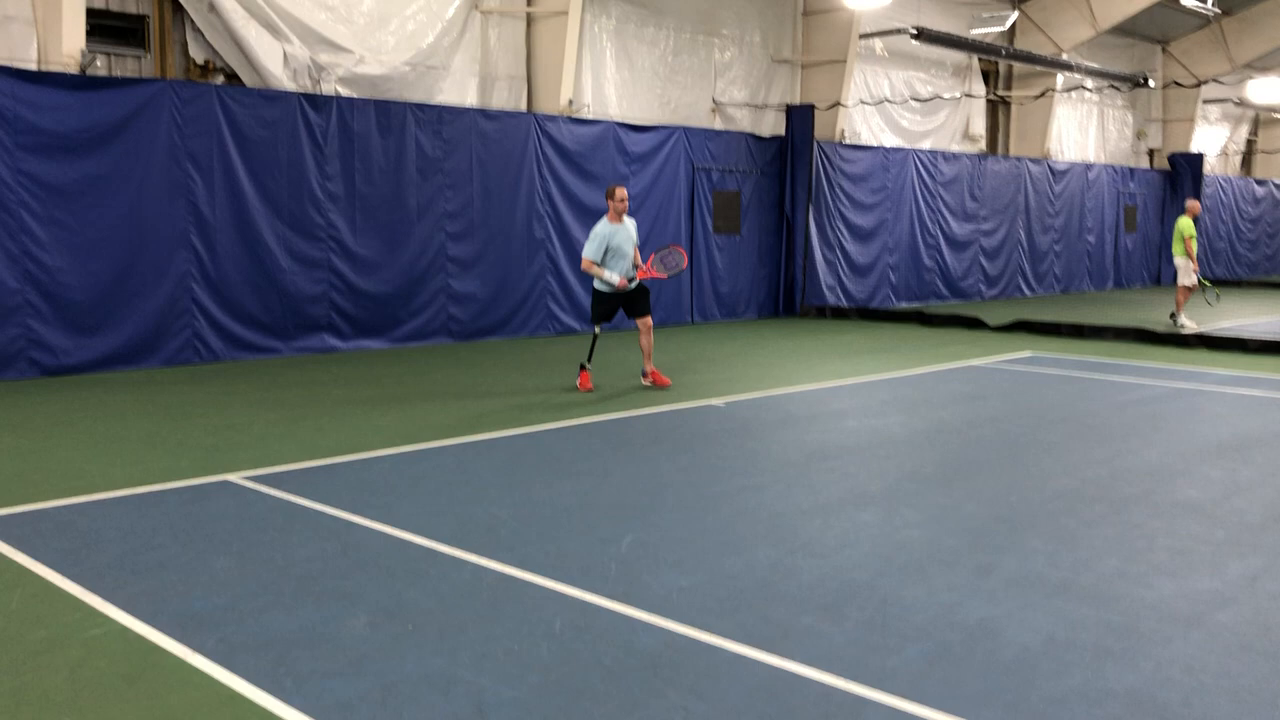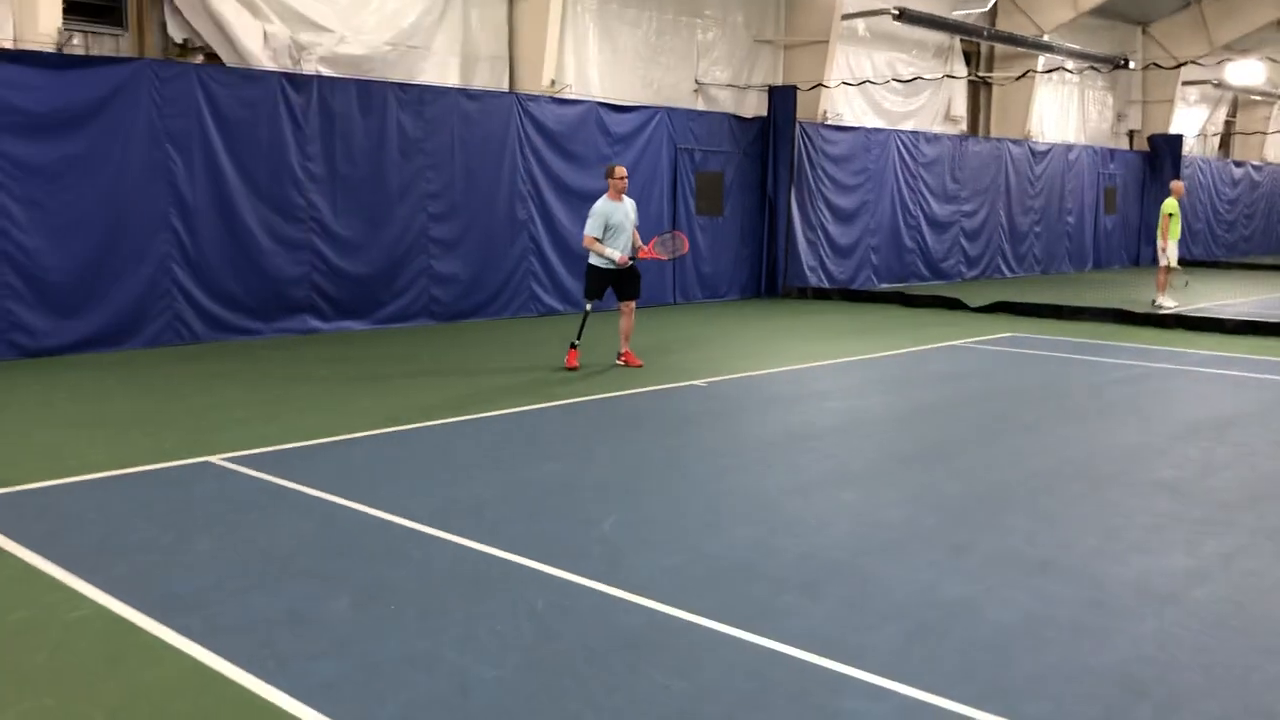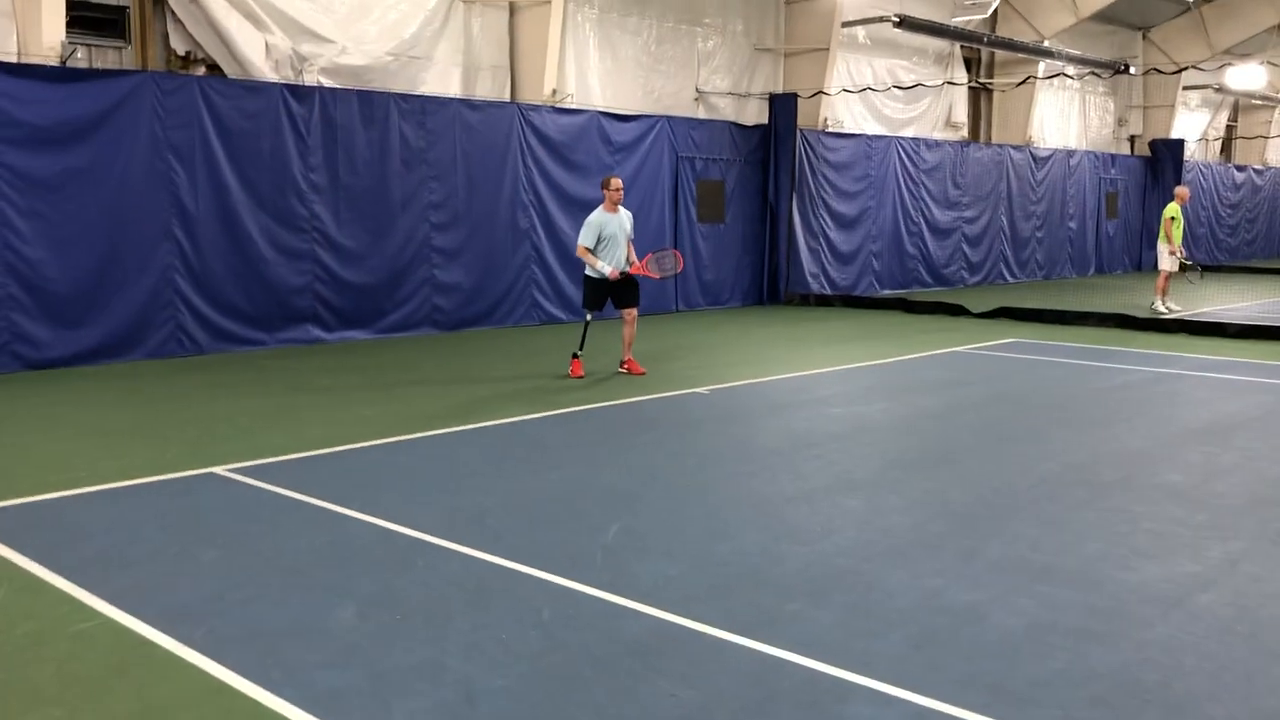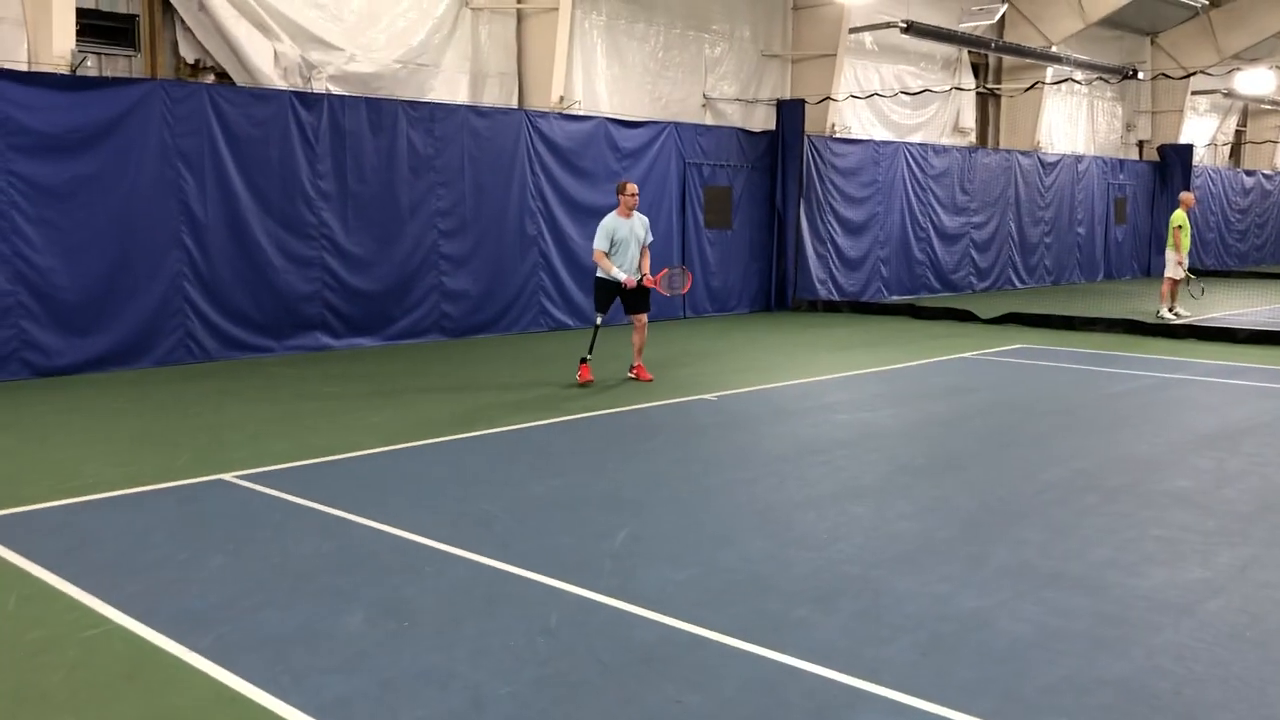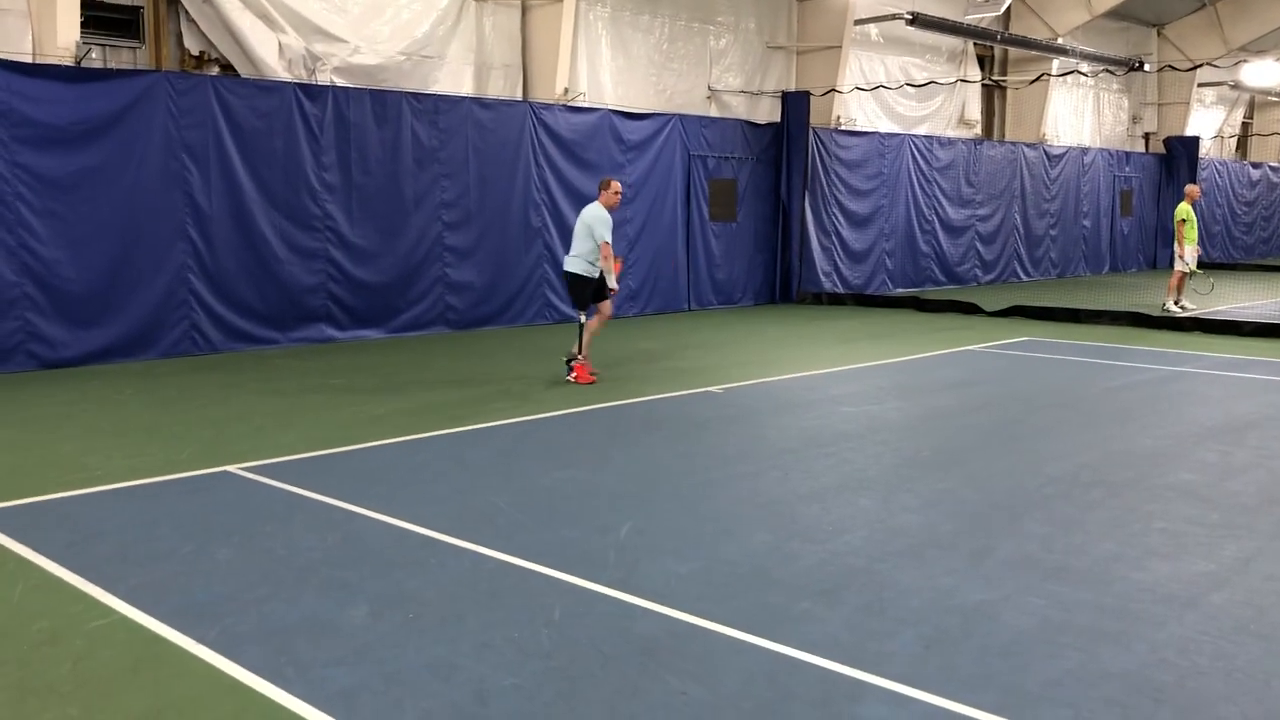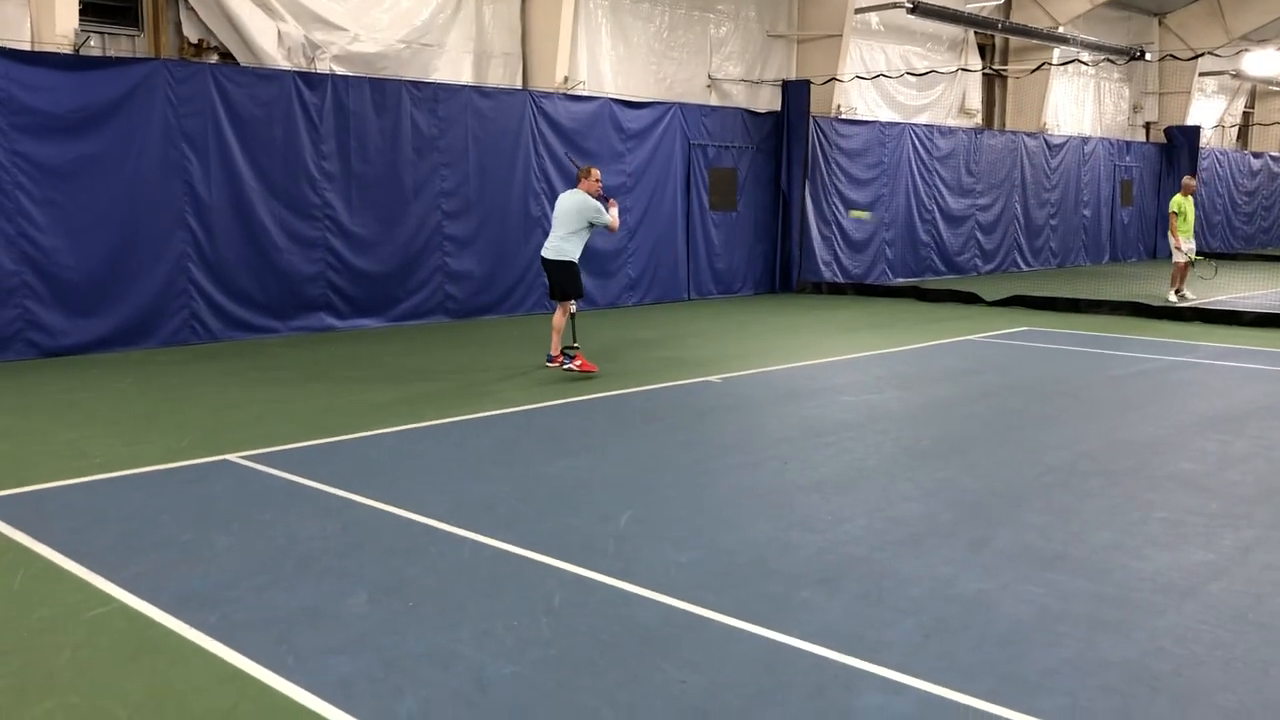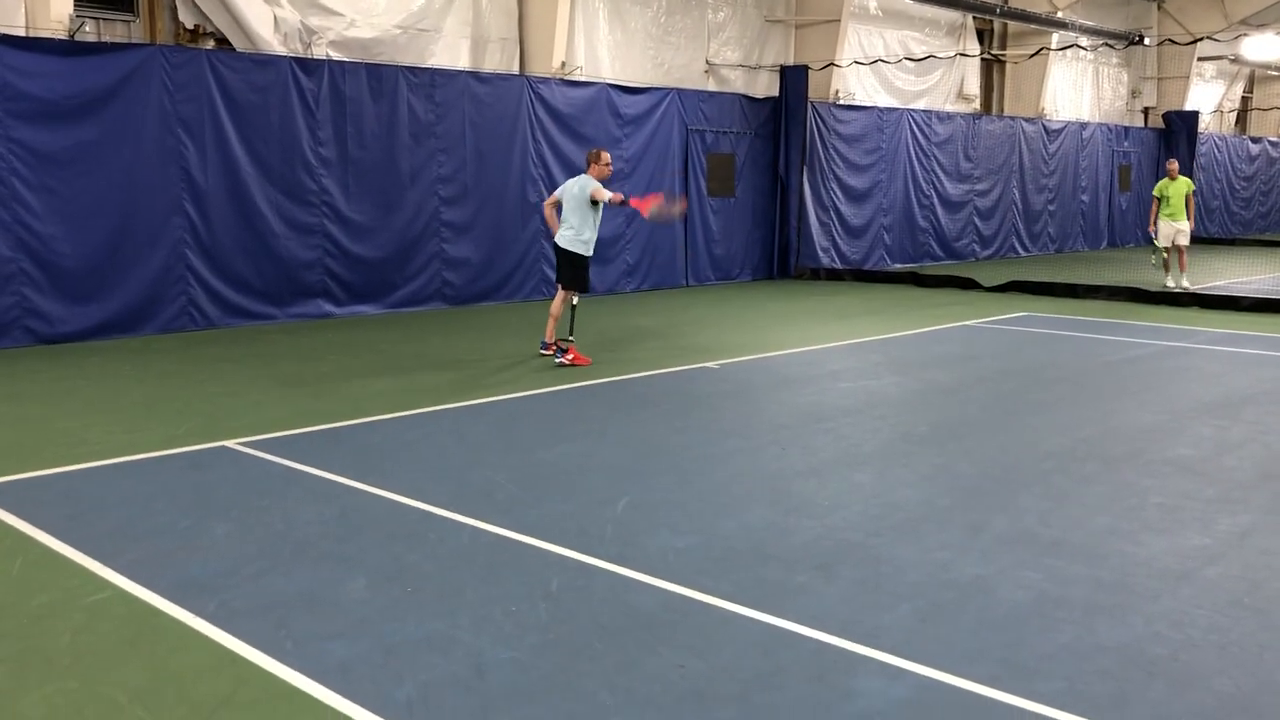
dt=0.5s
person 1, frame 1
left shoulder: (631, 223)
right shoulder: (601, 231)
right elbow: (586, 265)
left wrist: (639, 264)
right wrist: (613, 279)
left hip: (633, 285)
right hip: (606, 290)
left knee: (646, 324)
right knee: (597, 331)
left ankle: (650, 372)
right ankle: (584, 372)
person 1, frame 2
left shoulder: (630, 204)
right shoulder: (601, 209)
right elbow: (588, 242)
left wrist: (639, 245)
right wrist: (615, 255)
left hip: (626, 267)
right hip: (600, 266)
left knee: (628, 308)
right knee: (589, 308)
left ankle: (624, 353)
right ankle: (573, 350)
person 1, frame 3
left shoulder: (627, 216)
right shoulder: (595, 220)
right elbow: (581, 251)
left wrist: (633, 261)
right wrist: (606, 269)
left hip: (622, 276)
right hip: (597, 277)
left knee: (631, 315)
right knee: (589, 318)
left ankle: (626, 360)
right ankle: (576, 360)
person 1, frame 4
left shoulder: (643, 221)
right shoulder: (608, 224)
left elbow: (644, 251)
right elbow: (598, 256)
left wrist: (645, 273)
right wrist: (622, 276)
left hip: (634, 280)
right hip: (607, 279)
left knee: (641, 322)
right knee: (599, 321)
left ankle: (636, 366)
right ankle: (584, 365)
person 1, frame 5
left shoulder: (594, 211)
right shoulder: (602, 216)
right elbow: (607, 253)
left wrist: (606, 273)
right wrist: (612, 281)
left hip: (587, 271)
right hip: (580, 272)
left knee: (605, 311)
right knee: (584, 318)
left ankle: (577, 354)
right ankle: (576, 367)
person 1, frame 6
left shoulder: (564, 196)
right shoulder: (592, 205)
right elbow: (613, 224)
right wrist: (614, 209)
left hip: (549, 255)
right hip: (563, 259)
left knee: (563, 306)
right knee: (568, 305)
left ankle: (554, 354)
right ankle: (571, 358)
person 1, frame 7
left shoulder: (573, 183)
right shoulder: (590, 184)
left elbow: (548, 205)
right elbow: (599, 195)
left wrist: (557, 232)
right wrist: (612, 197)
left hip: (565, 244)
right hip: (576, 248)
left knee: (563, 294)
right knee: (570, 296)
left ankle: (548, 342)
right ankle: (563, 351)
